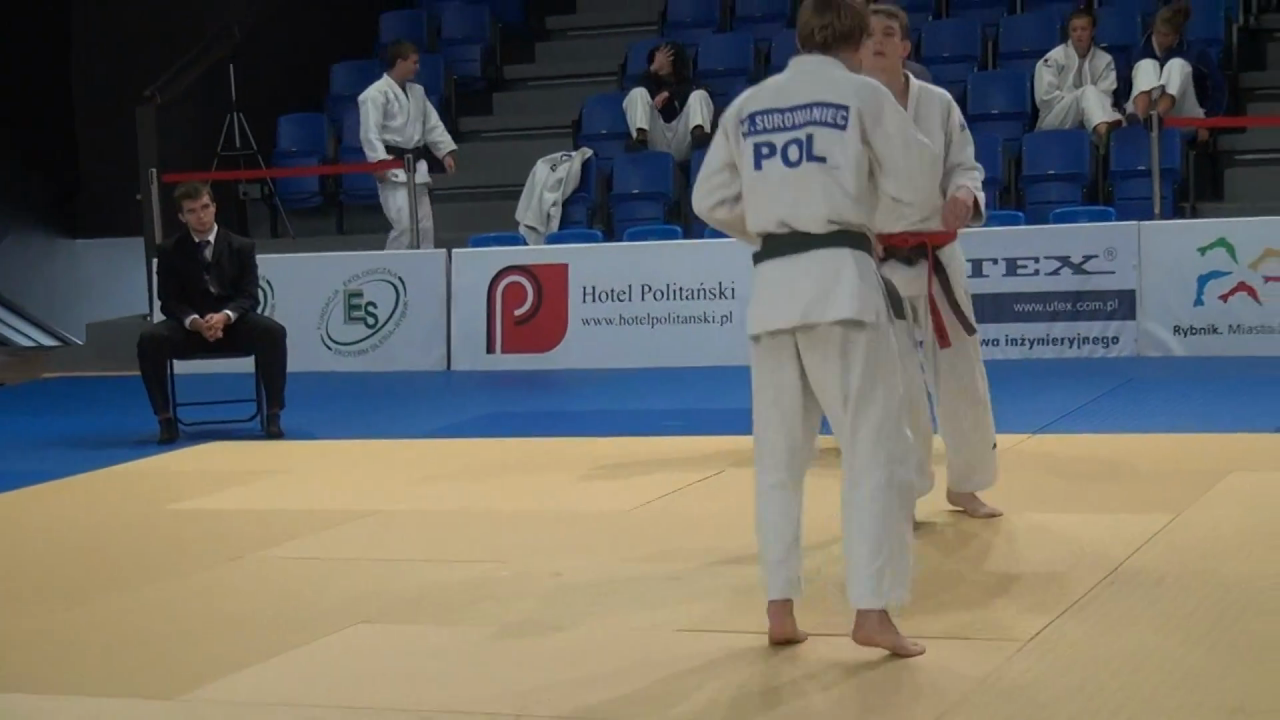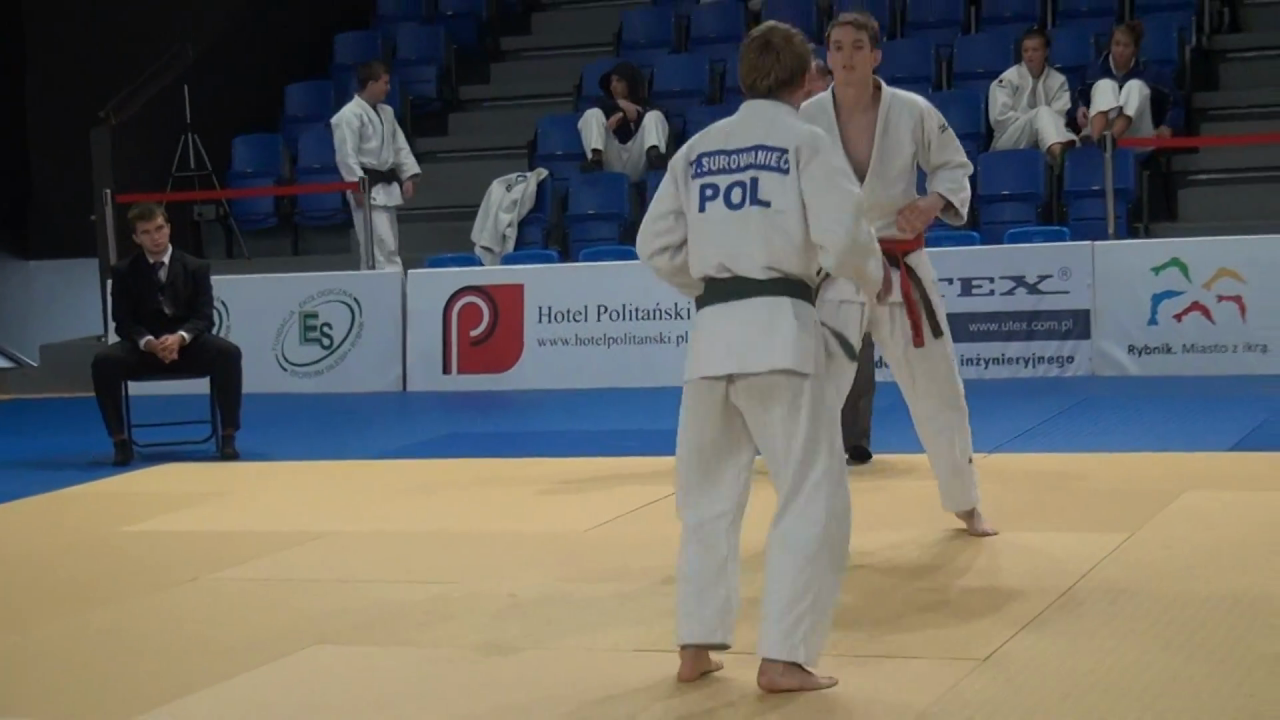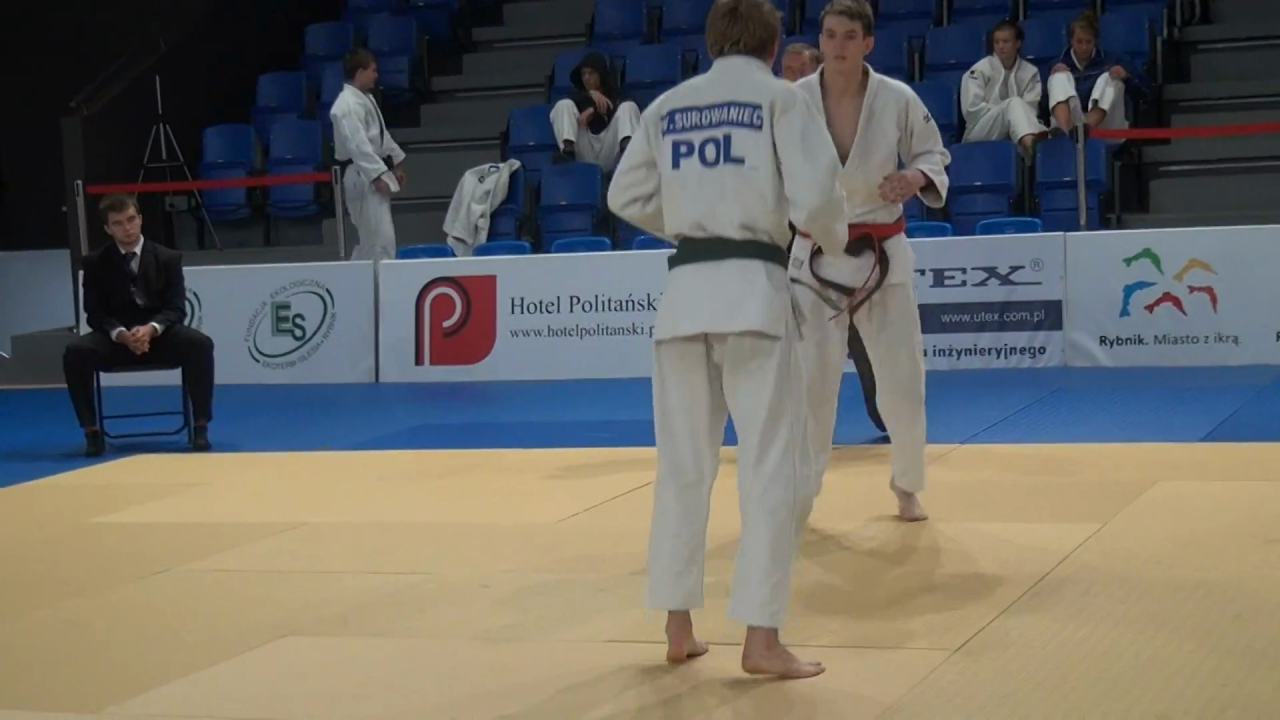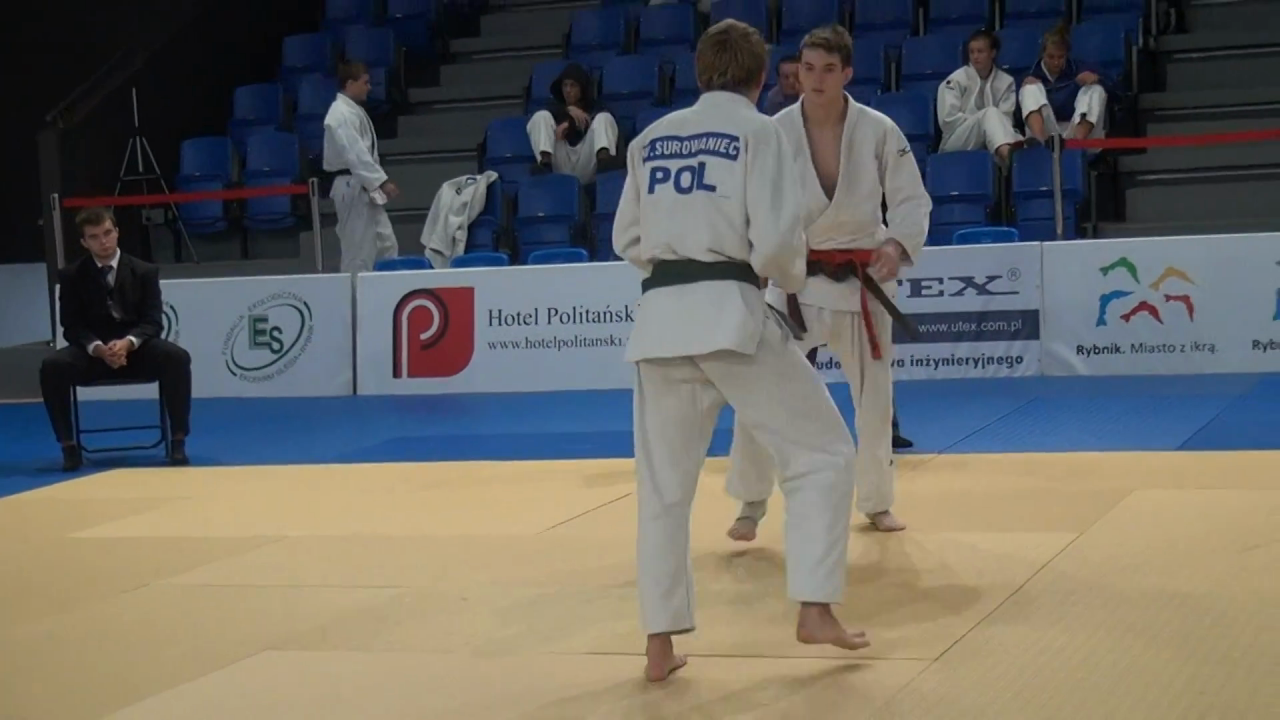
dt=0.3s
person 1, frame 1
left shoulder: (746, 105)
right shoulder: (863, 94)
left elbow: (711, 200)
right elbow: (916, 195)
right wrist: (873, 196)
left hip: (772, 286)
right hip: (842, 280)
left knee: (780, 454)
right knee: (876, 453)
left ankle: (780, 608)
right ankle: (874, 611)
person 1, frame 2
left shoulder: (695, 149)
right shoulder: (805, 141)
left elbow: (655, 245)
right elbow: (843, 239)
right wrist: (871, 271)
left hip: (714, 334)
right hip: (780, 330)
left knee: (709, 499)
right knee: (814, 503)
left ankle: (695, 648)
right ankle: (781, 658)
person 1, frame 3
left shoulder: (667, 105)
right shoulder: (782, 97)
left elbow: (627, 195)
right elbow: (815, 193)
right wrist: (833, 233)
left hip: (684, 291)
right hip: (752, 289)
left knee: (683, 463)
right knee: (771, 467)
left ankle: (678, 625)
right ankle: (762, 636)
person 1, frame 4
left shoulder: (651, 138)
right shoulder: (758, 131)
left elbow: (627, 239)
right elbow: (775, 238)
right wrist: (791, 275)
left hip: (659, 313)
right hip: (728, 311)
left knee: (662, 486)
right knee: (819, 453)
left ankle: (659, 642)
right ankle: (816, 607)
person 2, frame 1
left shoulder: (937, 103)
left elbow: (964, 166)
left wrist: (965, 197)
left hip: (935, 262)
left knee: (964, 383)
left ankle: (964, 485)
person 2, frame 2
left shoulder: (913, 111)
right shoulder: (807, 118)
left elbow: (955, 167)
left wrist: (935, 201)
left hip: (903, 271)
right hip: (838, 276)
left knee: (939, 391)
left ankle: (965, 502)
person 2, frame 3
left shoulder: (898, 98)
left elbow: (933, 153)
left wrist: (917, 177)
left hip: (882, 257)
right hip: (818, 256)
left knee: (903, 377)
right knee: (812, 379)
left ankle: (906, 482)
person 2, frame 4
left shoulder: (879, 130)
right shoulder: (776, 131)
left elbow: (913, 201)
left wrist: (892, 246)
left hip: (860, 282)
right hip: (797, 281)
left knee: (874, 399)
left ankle: (876, 502)
right ankle: (752, 501)
person 3, frame 1
left shoulder: (241, 246)
right shoulder: (169, 250)
left elbow: (249, 296)
right elbow: (169, 301)
left wrist: (225, 316)
right wrist: (195, 322)
left hip: (233, 323)
right hip: (190, 326)
left knee: (273, 332)
right knee: (149, 339)
left ankle: (273, 414)
right ankle: (165, 418)
person 3, frame 2
left shoulder: (196, 267)
right shoulder: (124, 272)
left elbow: (204, 317)
right elbow: (124, 322)
left wrist: (179, 337)
right wrist: (149, 343)
left hip: (188, 344)
right hip: (144, 347)
left knee: (228, 353)
right knee: (103, 361)
left ankle: (228, 435)
right ankle: (120, 440)
person 3, frame 3
left shoulder: (168, 258)
right shoulder: (95, 262)
left elbow: (176, 308)
right elbow: (95, 313)
left wrist: (151, 329)
right wrist: (121, 334)
left hip: (159, 335)
right hip: (116, 338)
left knee: (200, 344)
right knee: (75, 352)
left ankle: (200, 427)
right ankle: (92, 431)
person 3, frame 4
left shoulder: (144, 272)
right shoulder: (71, 276)
left elbow: (153, 322)
right elbow: (72, 327)
left wrist: (127, 343)
right wrist: (98, 348)
left hip: (136, 349)
right hip: (93, 352)
left knee: (177, 357)
right knee: (52, 366)
left ankle: (177, 441)
right ankle: (69, 446)
person 4, frame 1
left shoulder: (417, 91)
right shoulder: (376, 94)
left elbow: (432, 125)
right elbow: (369, 133)
left wrist: (446, 152)
right wrist: (379, 162)
left hip: (416, 164)
right hip: (393, 168)
left knee: (424, 226)
right knee: (404, 224)
person 4, frame 2
left shoulder: (386, 112)
right shoulder: (349, 115)
left elbow: (400, 147)
right elbow: (346, 156)
left wrist: (408, 177)
left hip: (385, 186)
right hip: (366, 190)
left knee: (382, 246)
right knee: (383, 247)
person 4, frame 3
left shoulder: (367, 99)
right shoulder: (348, 104)
left elbow: (382, 136)
right elbow: (358, 145)
left wrist: (396, 163)
right wrist: (378, 176)
left hip: (376, 172)
right hip: (364, 178)
left knee: (372, 238)
right knee: (381, 239)
person 4, frame 4
left shoulder: (357, 110)
right shoulder: (341, 114)
right elbow: (356, 155)
left wrist: (380, 181)
right wrist: (382, 181)
left hip: (367, 188)
right hip: (353, 188)
left knee: (387, 244)
right knee: (359, 252)
